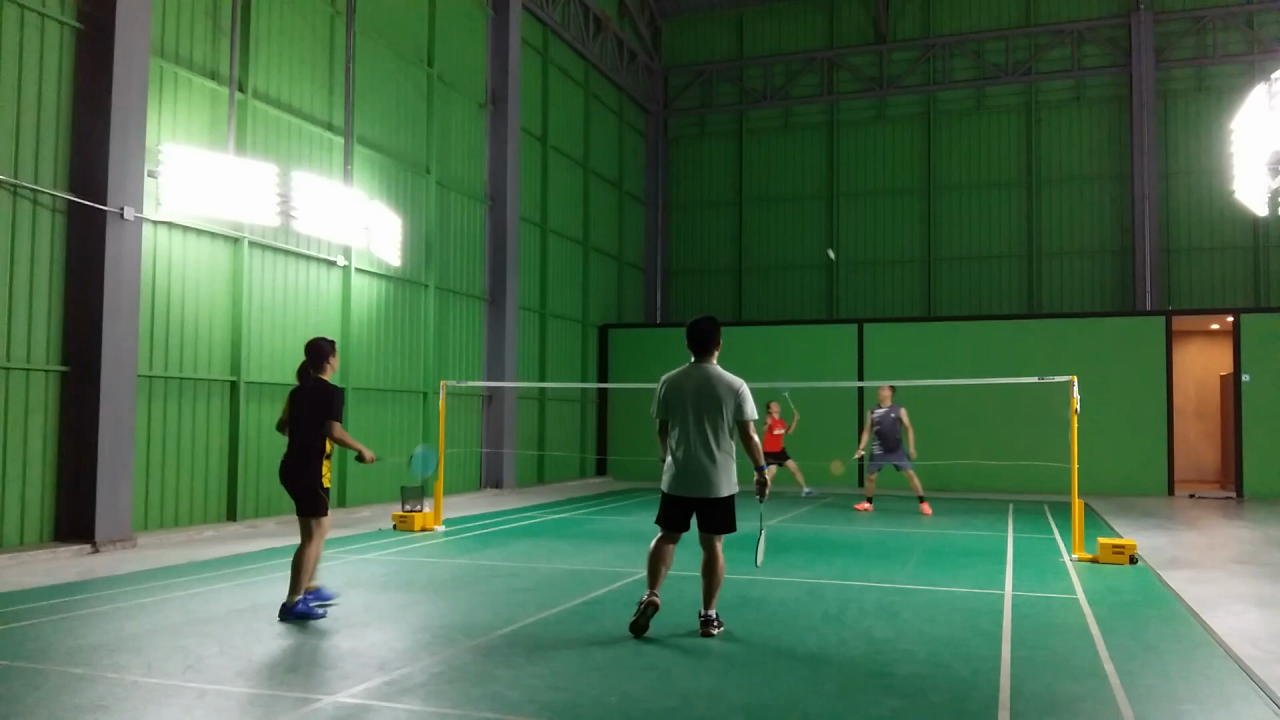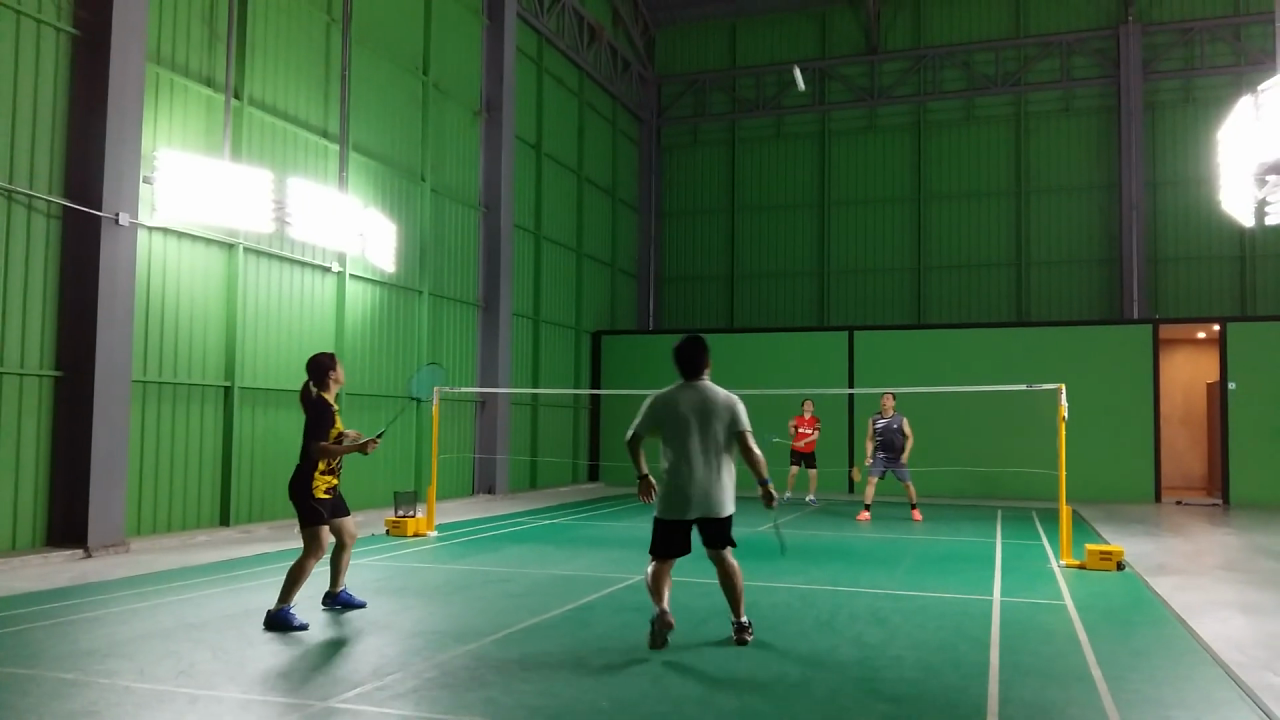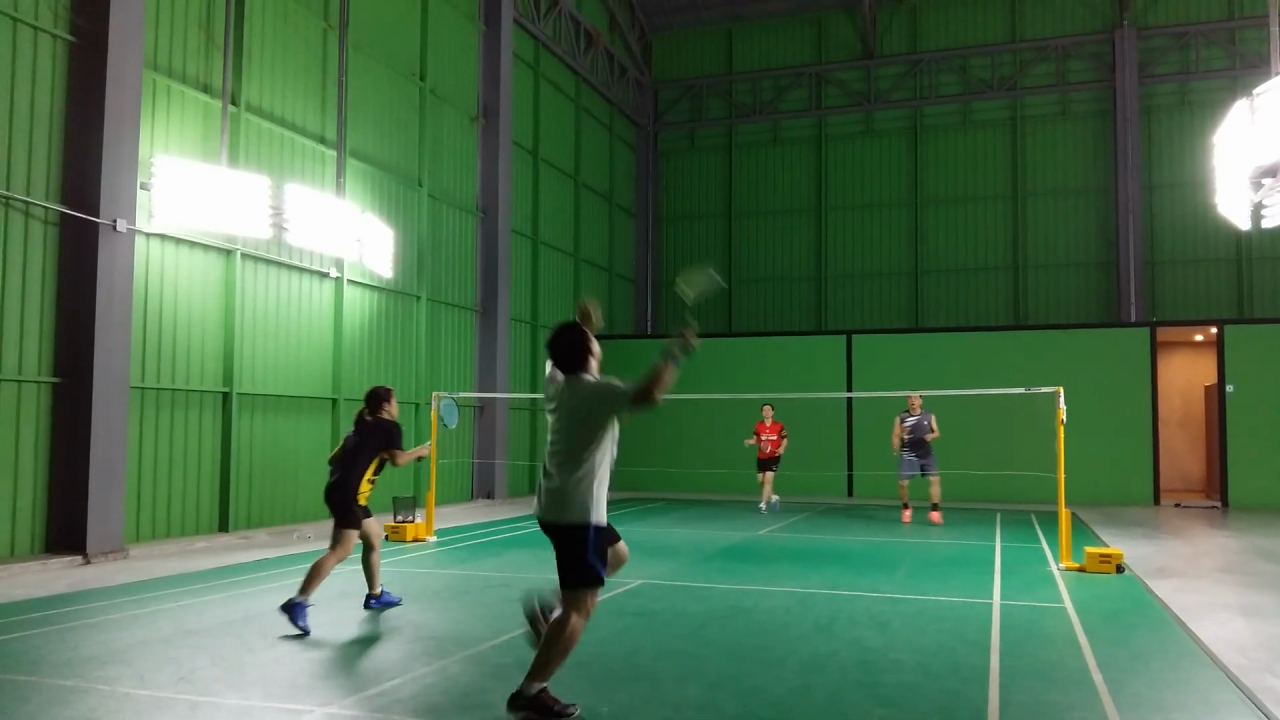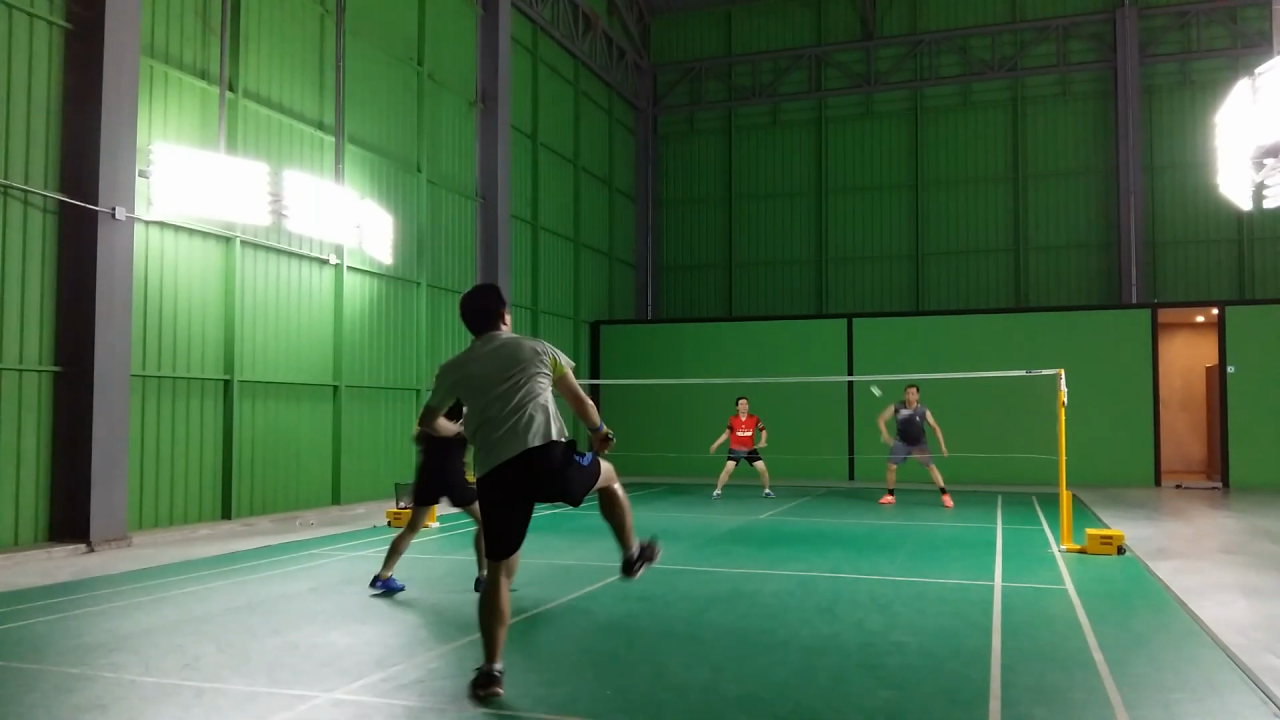
dt=0.7s
person 1, frame 1
left shoulder: (669, 382)
right shoulder: (735, 385)
left elbow: (662, 429)
right elbow: (748, 434)
right wrist: (761, 470)
left hip: (677, 478)
right hip: (718, 481)
left knee: (666, 538)
right knee: (712, 546)
left ankle: (651, 596)
right ankle: (708, 616)
person 1, frame 2
left shoulder: (660, 401)
right shoulder: (729, 401)
left elbow: (632, 441)
right elbow: (748, 447)
left wrist: (643, 476)
right wrist: (765, 484)
left hip: (674, 499)
right hip: (717, 499)
left knee: (660, 564)
right knee: (723, 557)
left ankle: (661, 613)
right ankle: (741, 623)
person 1, frame 3
left shoulder: (557, 387)
right shoulder: (597, 393)
left elbow: (556, 357)
right elbow: (648, 397)
left wrist: (579, 331)
right wrist: (676, 353)
left hip: (557, 508)
right hip: (577, 515)
left knee: (617, 554)
right knee: (582, 604)
left ankle: (549, 612)
person 1, frame 4
left shoulder: (454, 368)
right shoulder: (537, 349)
left elbow: (431, 421)
right elbow: (578, 397)
left wrist: (460, 430)
right wrist: (598, 428)
left hip: (495, 474)
right hip: (546, 455)
left knee: (499, 573)
right knee: (606, 475)
left ankle: (490, 671)
right ankle: (633, 554)
person 2, frame 1
left shoulder: (299, 391)
right shoulder: (331, 392)
left elbow: (282, 426)
right elbow: (333, 432)
right wrist: (361, 449)
left hip: (293, 467)
right hip: (311, 471)
left knee: (316, 532)
right knee: (313, 537)
left ankle: (309, 588)
right ankle: (293, 603)
person 2, frame 2
left shoulder: (325, 405)
right shoulder: (322, 408)
right elbow: (316, 450)
left wrist: (342, 435)
right wrist: (357, 447)
left hip: (328, 487)
right hip: (311, 488)
left knee: (348, 537)
right knee: (315, 551)
left ankle: (336, 593)
right ankle: (279, 611)
person 2, frame 3
left shoulder: (361, 428)
right shoulder: (390, 427)
left elbow: (334, 458)
right elbow: (397, 459)
right wrist: (419, 451)
left hip: (337, 488)
right hip: (348, 493)
left knee: (374, 539)
right knee: (339, 552)
left ankle: (375, 594)
right ankle: (298, 602)
person 2, frame 4
right shoulder: (465, 410)
left elbow: (418, 438)
left hip: (428, 470)
right hip: (451, 472)
left knee: (413, 527)
left ankle: (383, 577)
right ankle: (484, 578)
